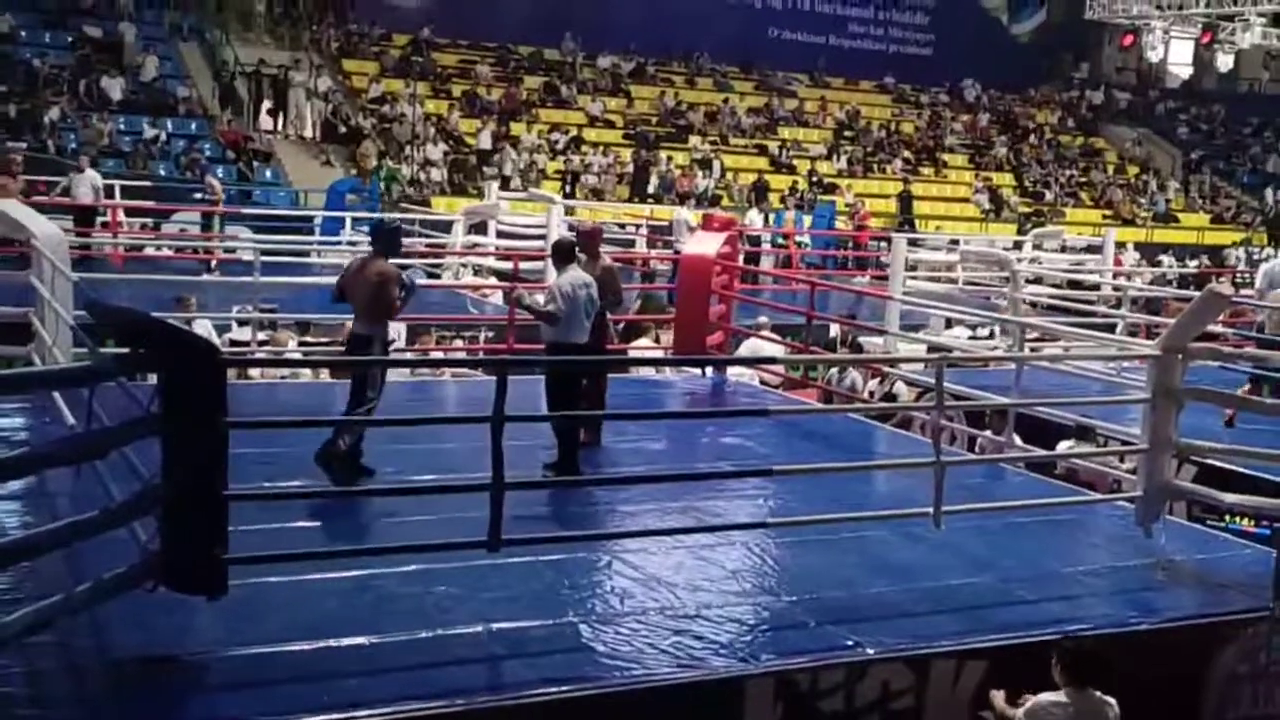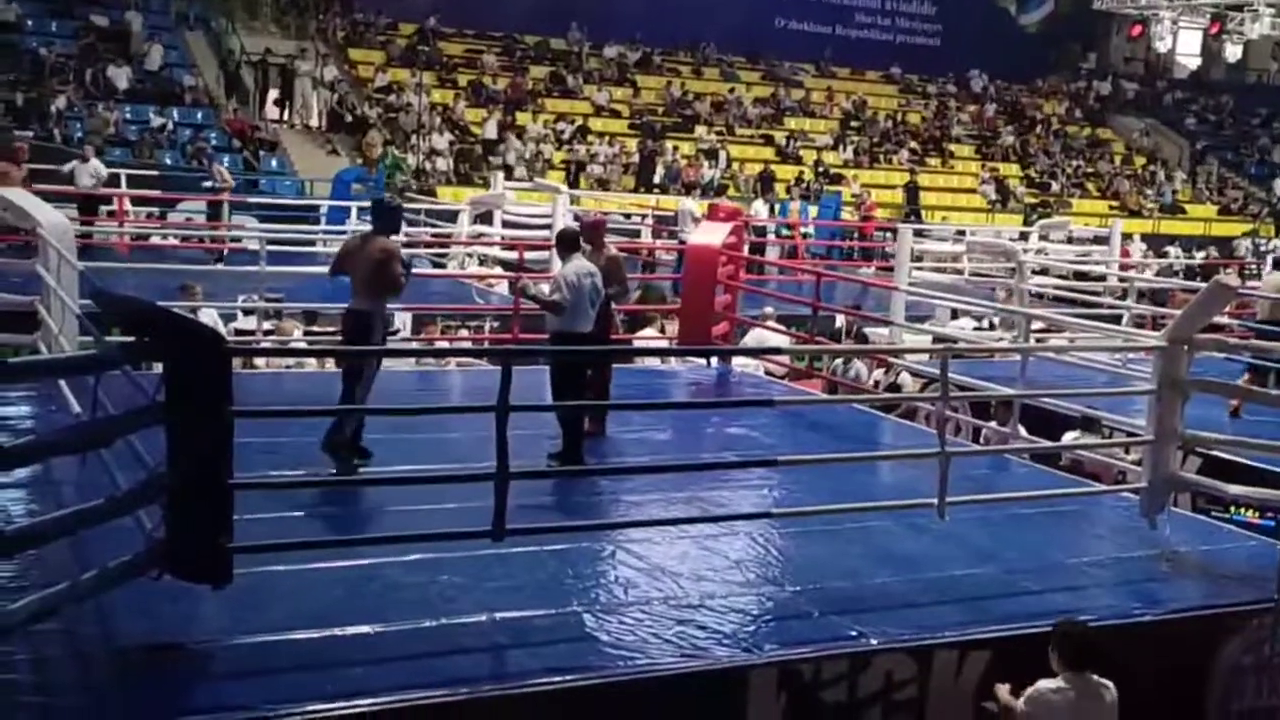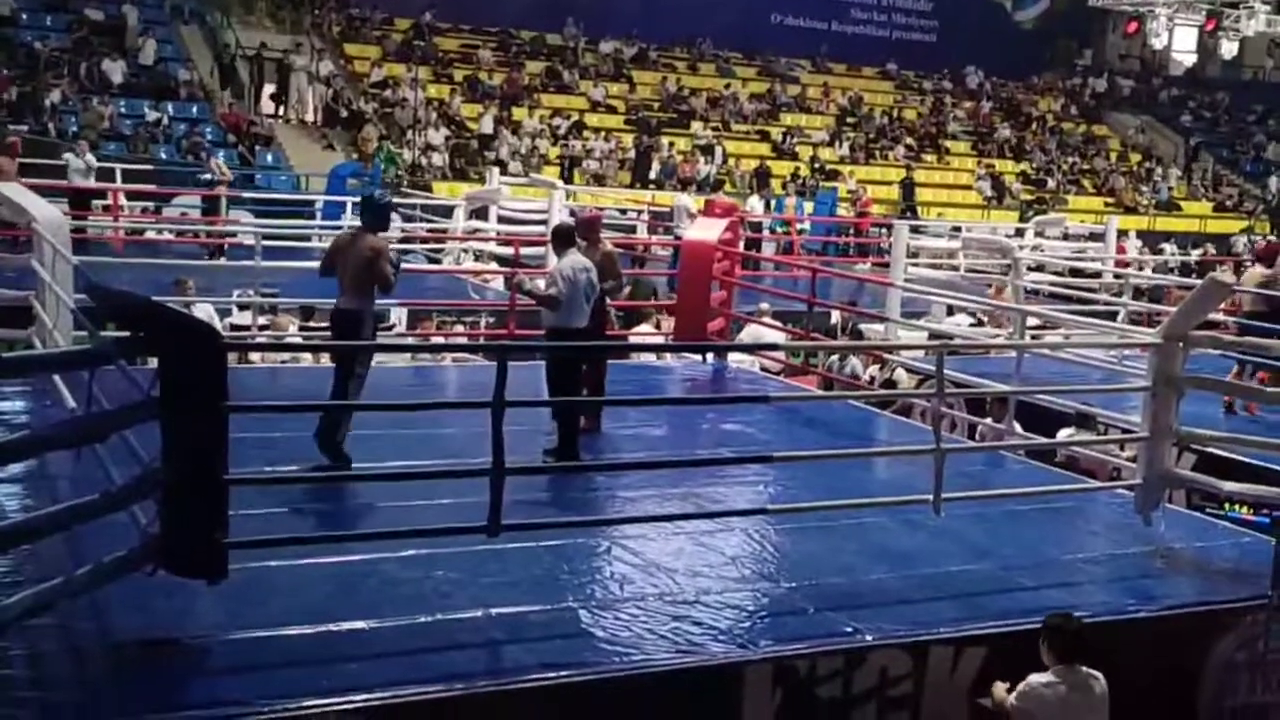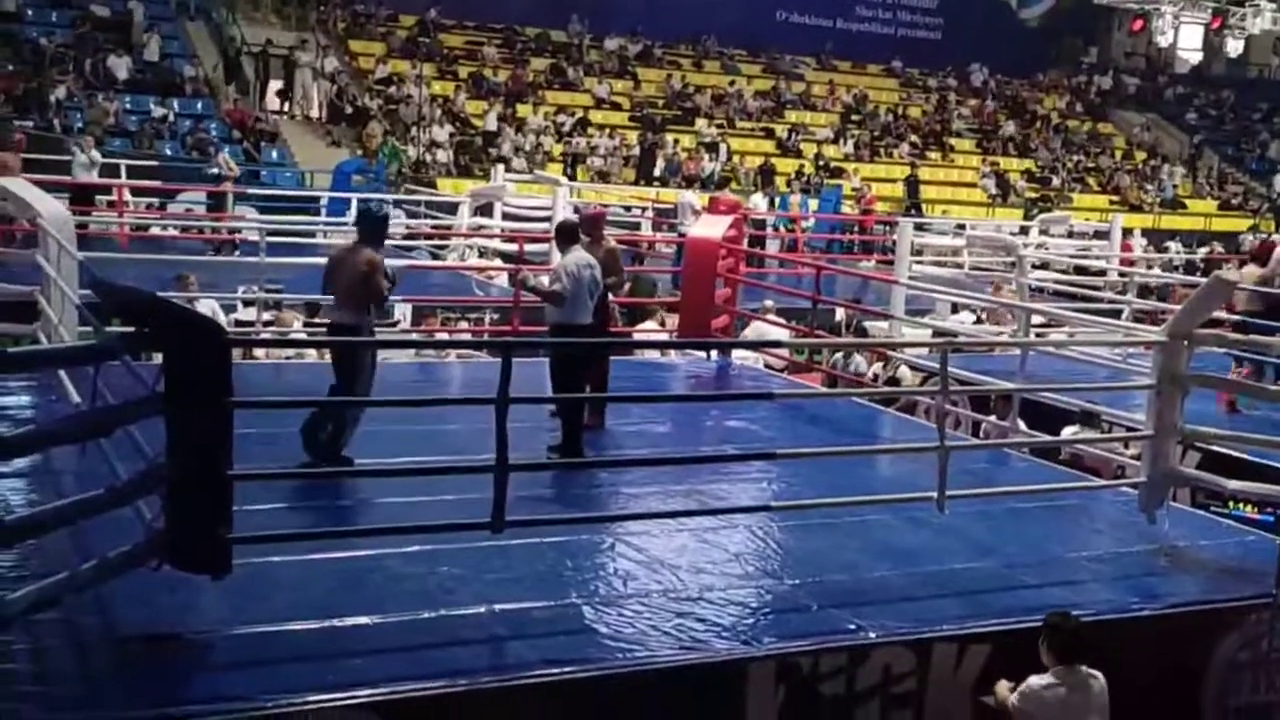
dt=0.1s
person 1, frame 1
left shoulder: (355, 265)
right shoulder: (388, 271)
left elbow: (338, 295)
right elbow: (393, 311)
right wrist: (406, 292)
left hip: (356, 337)
right hip: (372, 341)
left knee: (359, 401)
right knee: (365, 402)
left ankle: (350, 458)
right ankle: (333, 452)
person 1, frame 2
left shoulder: (354, 243)
right shoulder: (389, 249)
left elbow: (334, 271)
right elbow: (396, 287)
right wrist: (405, 272)
left hip: (353, 315)
right hip: (370, 320)
left knee: (353, 382)
right knee: (360, 385)
left ankle: (351, 442)
right ankle: (339, 440)
person 1, frame 3
left shoulder: (342, 240)
right shoulder: (378, 247)
left elbow: (324, 271)
right elbow: (386, 286)
right wrist: (393, 269)
left hip: (341, 313)
right hip: (360, 317)
left knee: (344, 375)
right knee: (352, 379)
left ankle: (328, 432)
right ankle: (332, 442)
person 1, frame 4
left shoulder: (338, 255)
right shoulder: (374, 260)
left elbow: (326, 288)
right elbow: (381, 300)
right wrist: (388, 284)
left hip: (336, 327)
right hip: (357, 331)
left knee: (343, 388)
right knee: (356, 394)
left ankle: (314, 432)
right ankle: (330, 450)
person 2, frame 1
left shoulder: (561, 283)
right shoulder: (589, 281)
left elbow: (552, 317)
right elbow: (594, 310)
left wrist: (526, 304)
left hip: (562, 351)
right hip: (581, 348)
left knee: (560, 409)
right knee: (571, 407)
left ankle: (568, 464)
right ankle: (567, 460)
person 2, frame 2
left shoulder: (566, 272)
right shoulder: (593, 270)
left elbow: (557, 306)
right elbow: (598, 300)
left wrist: (531, 293)
left hip: (567, 340)
right hip: (585, 337)
left knee: (565, 399)
right knee: (576, 397)
left ankle: (572, 455)
right ankle: (572, 450)
person 2, frame 3
left shoulder: (562, 267)
right shoulder: (588, 265)
left elbow: (553, 301)
right elbow: (593, 295)
left wrist: (527, 289)
left hip: (563, 336)
right hip: (580, 332)
left knee: (561, 394)
right knee: (572, 392)
left ankle: (568, 451)
right ankle: (567, 446)
person 2, frame 4
left shoulder: (566, 263)
right shoulder: (591, 262)
left elbow: (557, 297)
right elbow: (597, 293)
left wrist: (531, 286)
left hip: (566, 332)
right hip: (585, 329)
left knee: (565, 391)
right knee: (575, 389)
left ankle: (571, 448)
right ankle: (571, 443)
person 3, frame 1
left shoulder: (606, 266)
right shoulder: (583, 261)
left elbow: (618, 299)
left hip: (596, 326)
left knee: (595, 380)
left ankle: (593, 432)
right ankle: (582, 423)
person 3, frame 2
left shoulder: (612, 256)
right shoulder: (588, 251)
left elbow: (624, 289)
left wrist: (600, 294)
left hip: (601, 317)
left knee: (599, 370)
left ankle: (597, 421)
right ankle: (583, 412)
person 3, frame 3
left shoulder: (607, 252)
right shoulder: (583, 247)
left elbow: (618, 284)
left wrist: (596, 289)
left hip: (596, 312)
left knee: (595, 365)
left ankle: (593, 417)
person 3, frame 4
left shoulder: (610, 249)
right shoulder: (585, 244)
left elbow: (620, 281)
left hip: (598, 308)
left knee: (597, 362)
left ankle: (596, 413)
